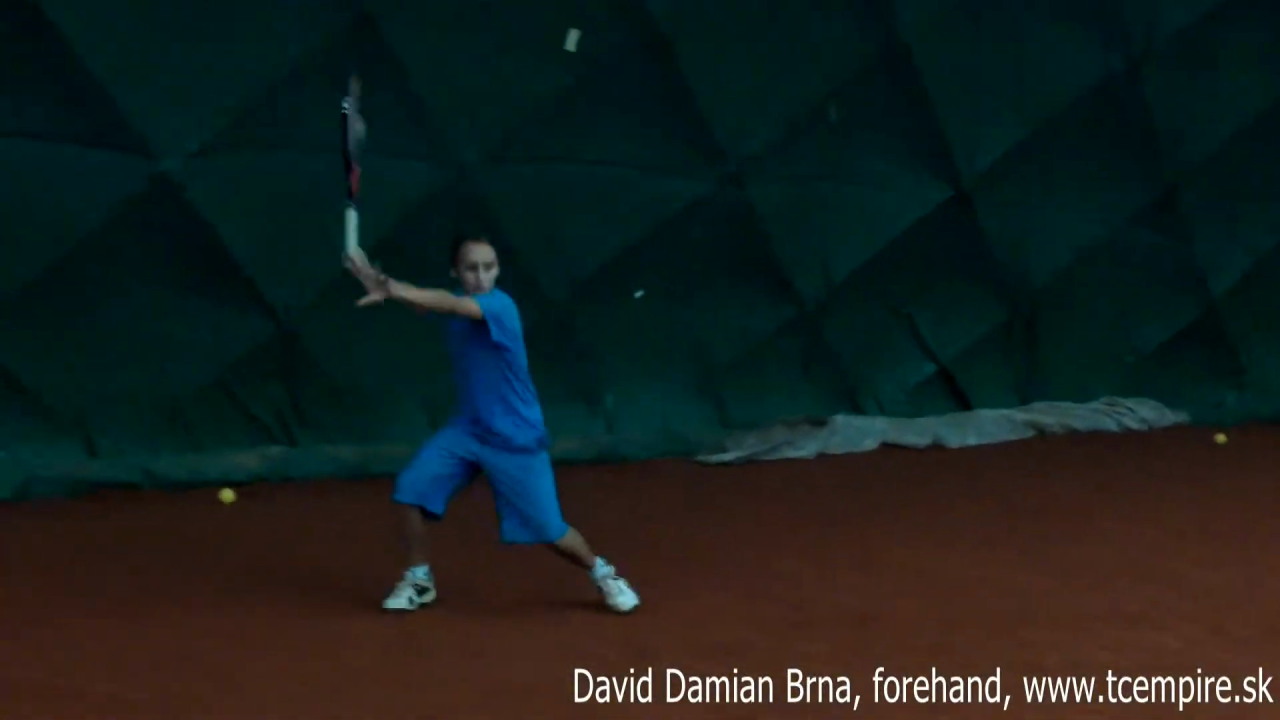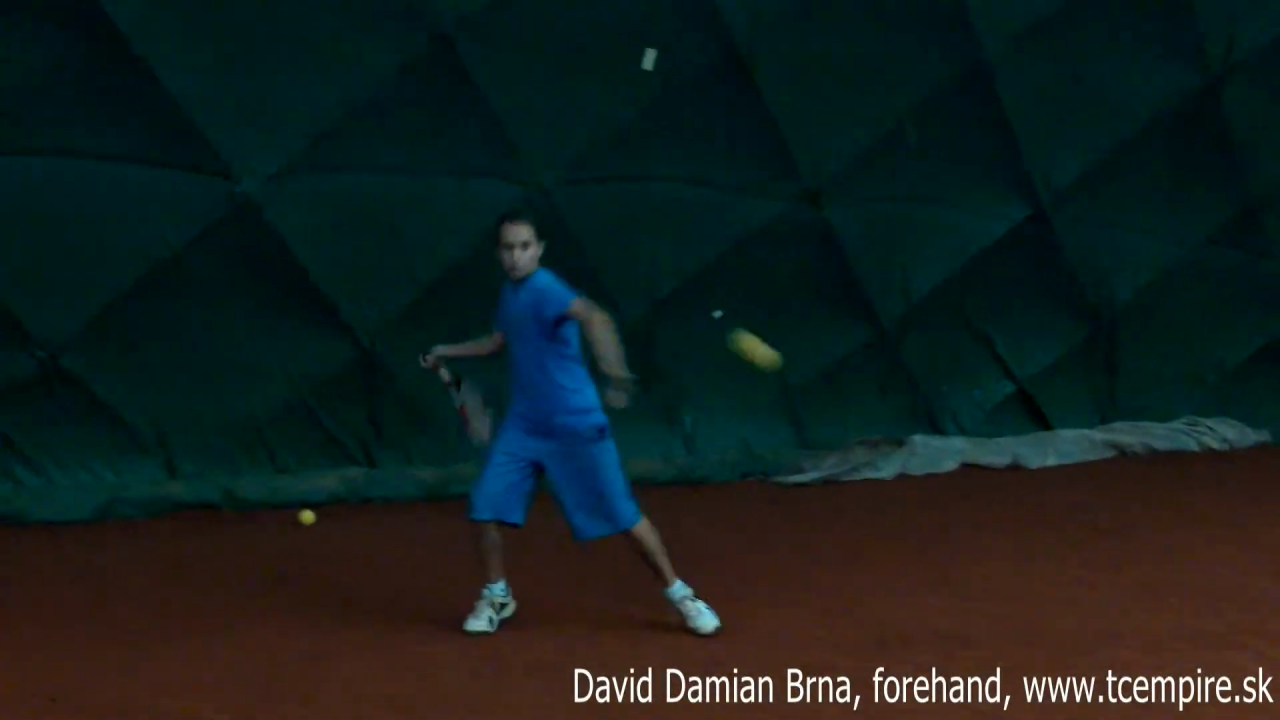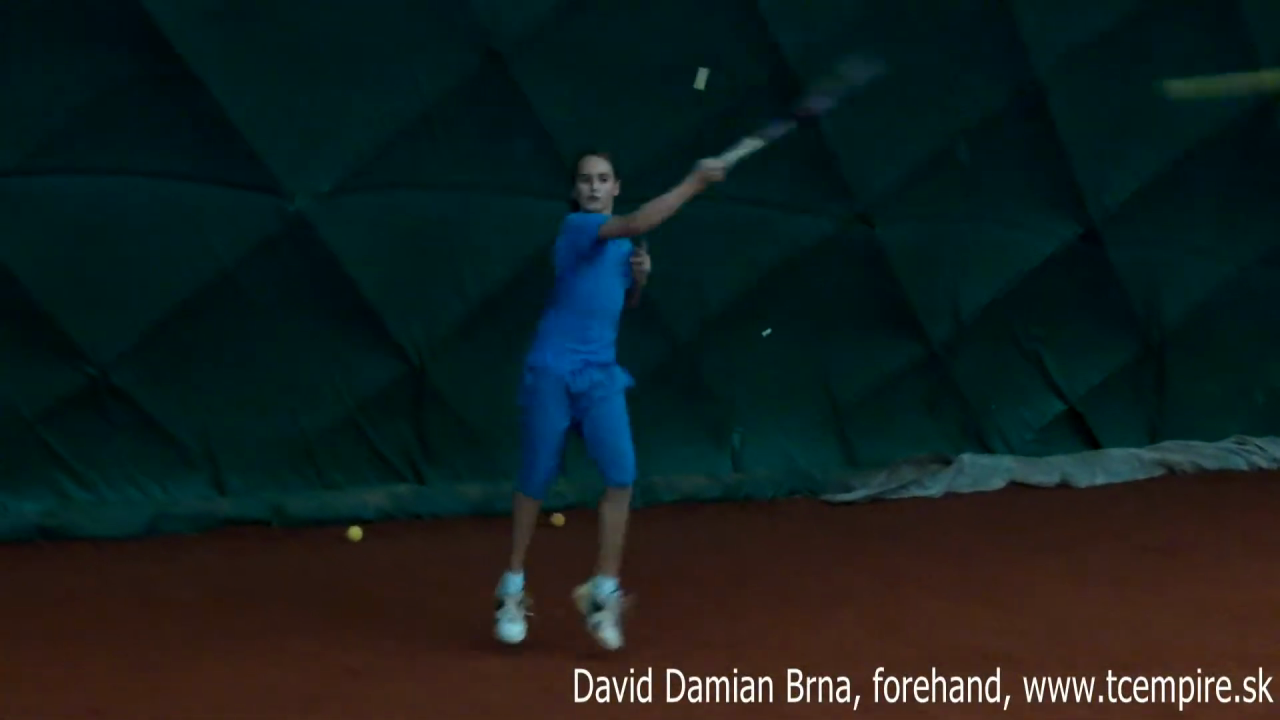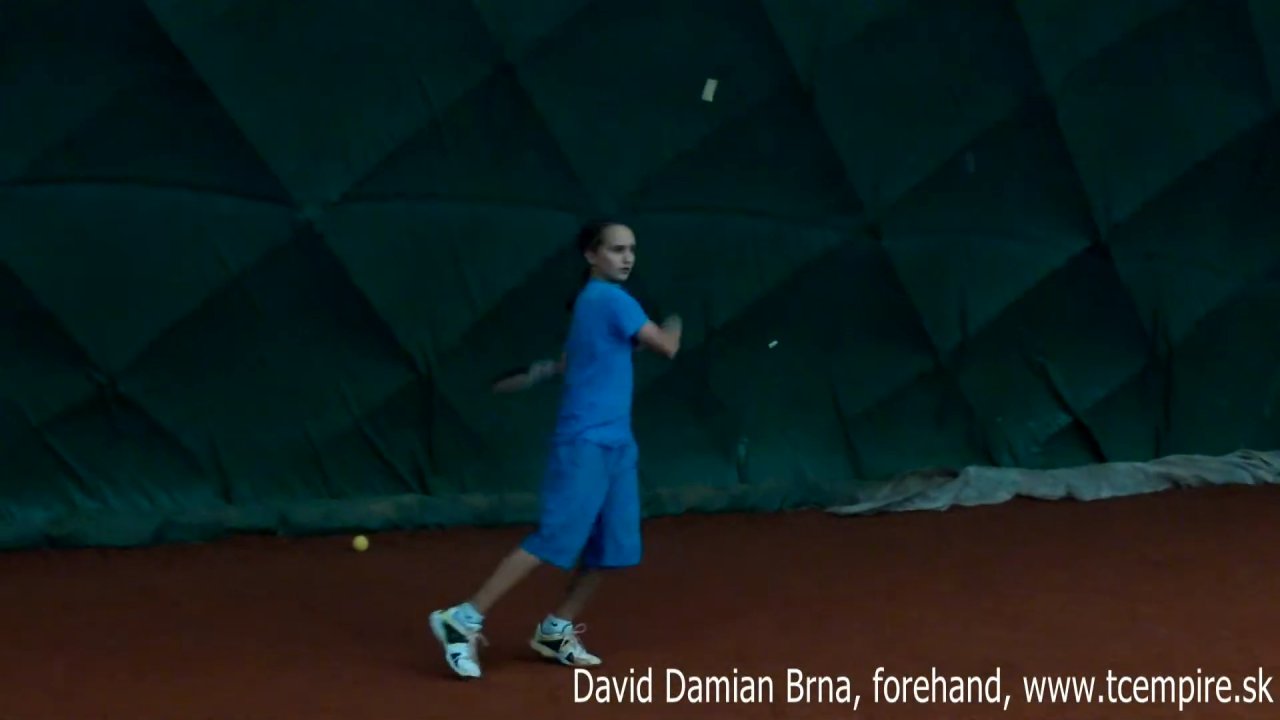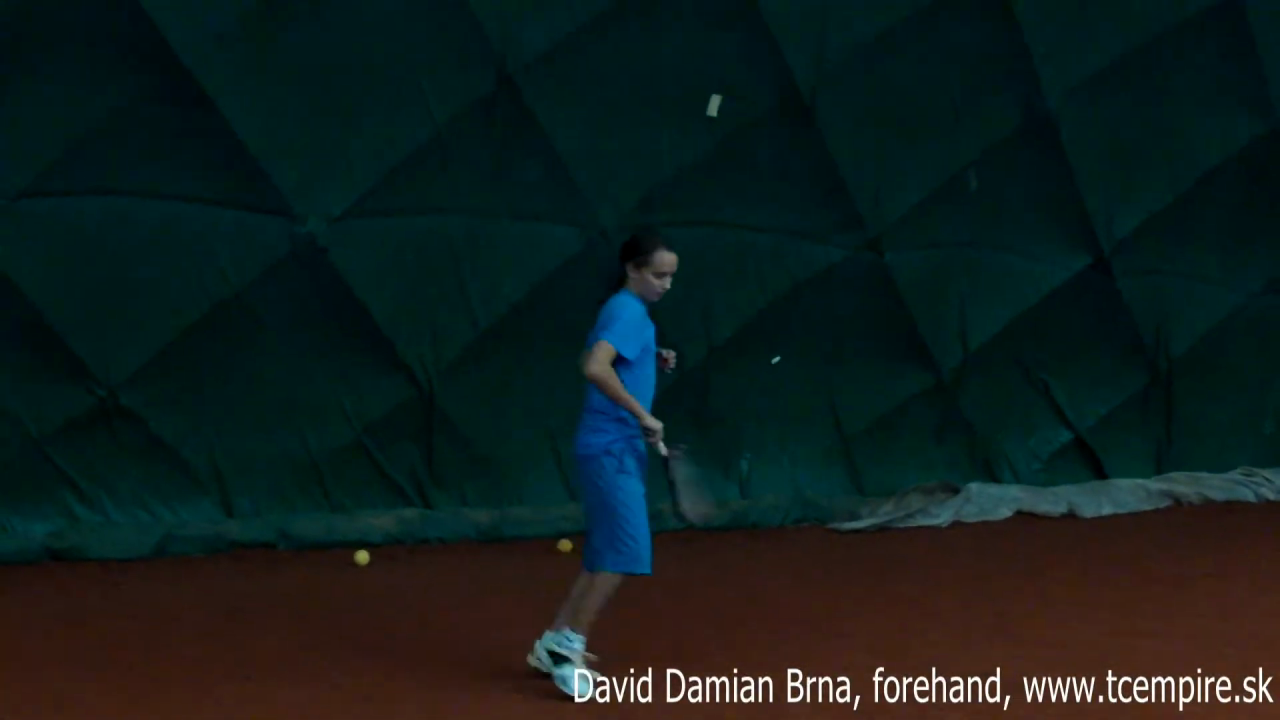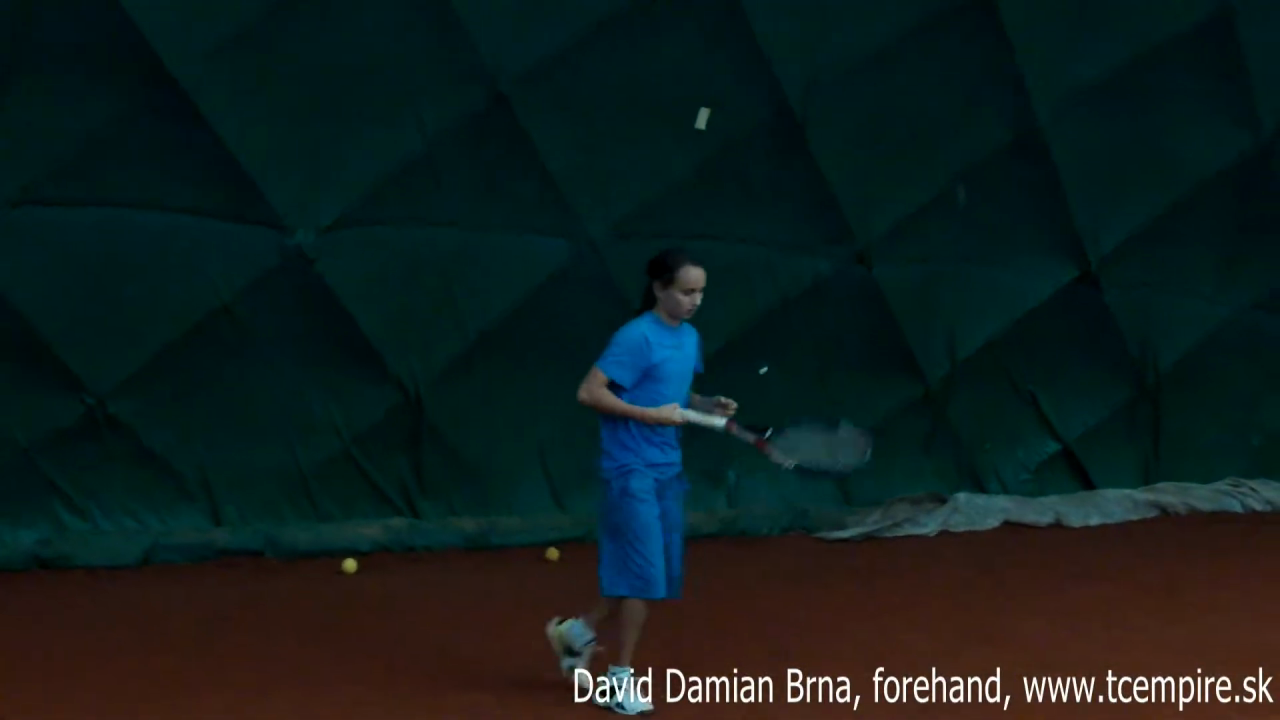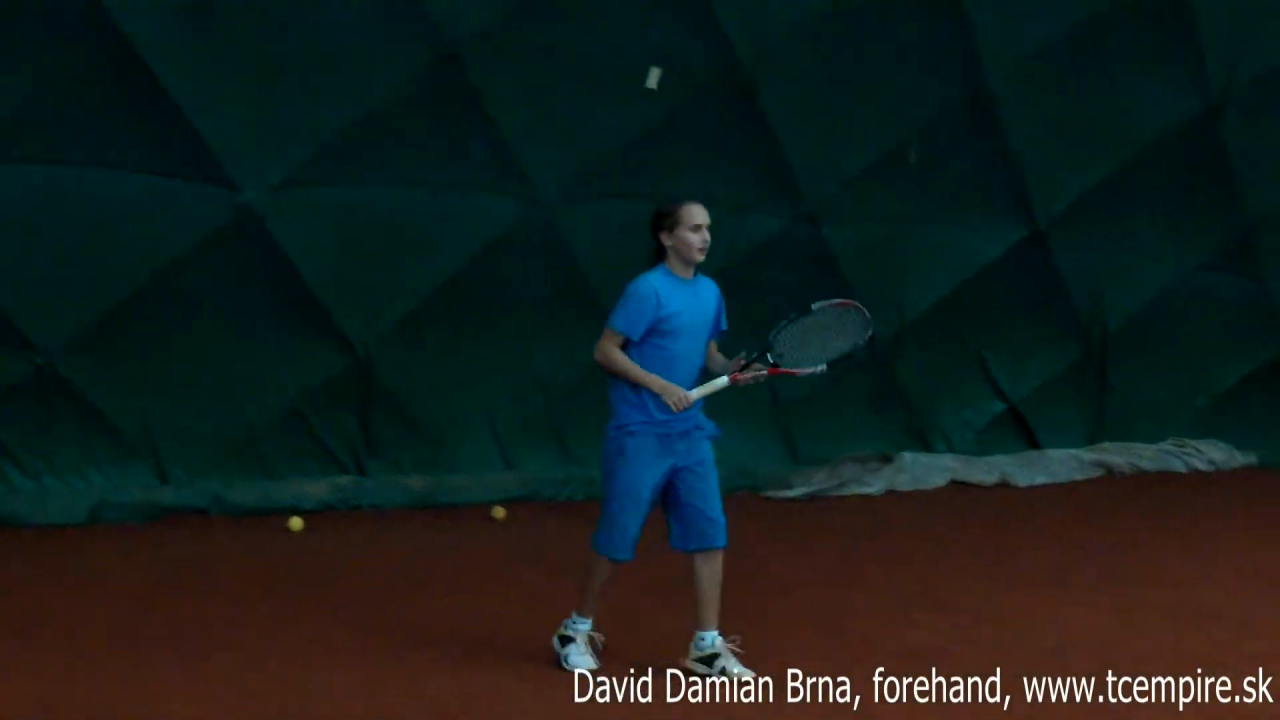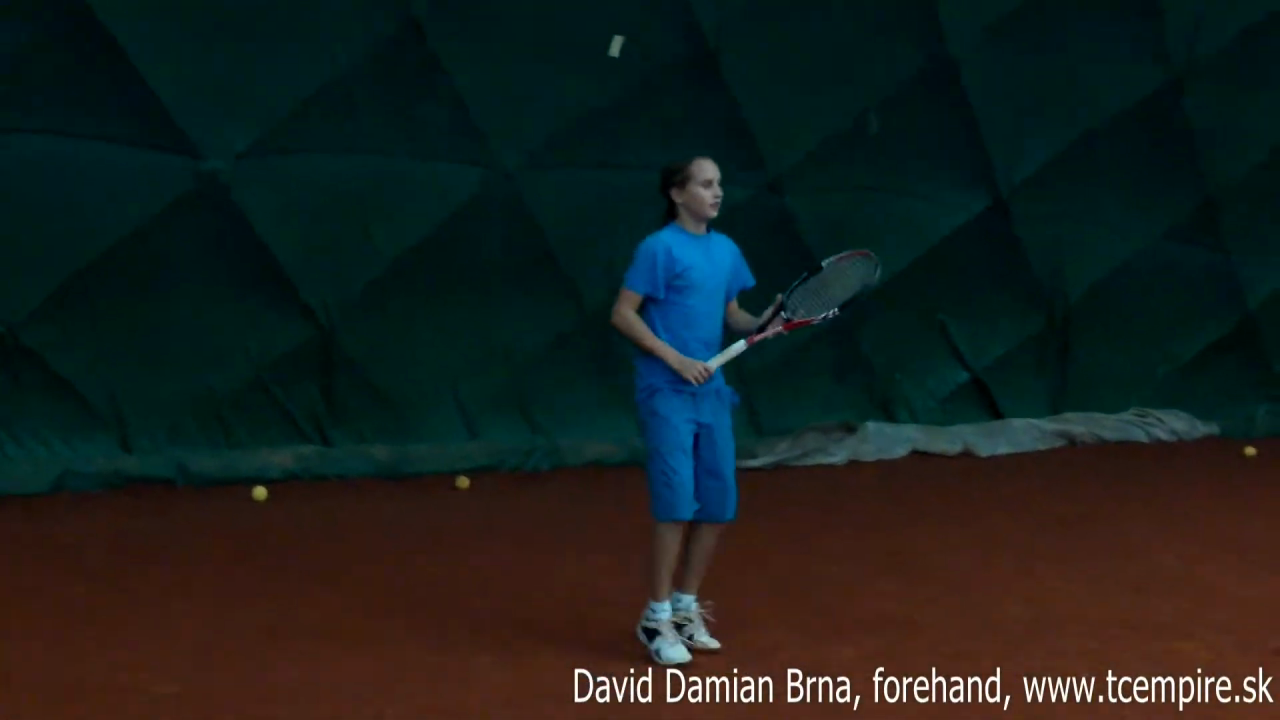
dt=0.3s
person 1, frame 1
left shoulder: (499, 306)
right shoulder: (452, 305)
left elbow: (447, 302)
right elbow: (425, 302)
left wrist: (392, 290)
right wrist: (374, 278)
left hip: (516, 437)
right hip: (466, 429)
left knee: (548, 530)
right knee: (409, 490)
left ankle: (602, 572)
right ankle: (419, 578)
person 1, frame 2
left shoulder: (548, 288)
right shoulder: (511, 293)
left elbow: (594, 316)
left wrist: (613, 368)
right wrist: (451, 351)
left hip: (577, 425)
right hip: (525, 424)
left knee: (622, 516)
right knee: (485, 508)
left ankle: (678, 591)
right ankle: (496, 595)
person 1, frame 3
left shoulder: (620, 239)
right shoulder: (576, 227)
right elbow: (634, 224)
left wrist: (639, 271)
right wrist: (691, 184)
left hip: (601, 372)
right hip: (553, 369)
left knee: (620, 476)
right knee: (536, 478)
left ankle: (602, 593)
right ankle: (512, 588)
person 1, frame 4
left shoulder: (596, 301)
right shoulder: (611, 298)
left elbow: (565, 364)
right elbow: (666, 347)
right wrist: (671, 329)
left hip: (615, 442)
right hip: (585, 441)
left knee: (615, 548)
right knee: (553, 540)
left ankle: (555, 630)
right ankle: (464, 618)
person 1, frame 5
left shoulder: (630, 312)
right shoulder: (626, 313)
right elbow: (596, 369)
left wrist: (653, 362)
right wrist: (641, 414)
left hip: (623, 448)
right hip: (609, 448)
left knee: (606, 555)
right knee: (626, 554)
left ankle: (556, 644)
right ankle: (568, 645)
person 1, frame 6
left shoulder: (689, 337)
right shoulder: (635, 337)
right elbow: (589, 393)
left wrist: (709, 404)
right wrist: (648, 413)
left hip: (667, 471)
right hip: (631, 471)
left knee: (638, 574)
right knee: (644, 574)
left ankle: (575, 634)
right ankle: (619, 676)
person 1, frame 7
left shoulder: (709, 292)
right shoulder: (646, 290)
right elbow: (605, 351)
left wrist: (730, 367)
right wrist: (658, 385)
left hip: (690, 431)
right hip: (639, 431)
left knee: (709, 529)
right knee: (618, 534)
left ankle: (707, 643)
right ankle: (577, 629)
person 1, frame 8
left shoulder: (726, 249)
right shoulder: (659, 248)
right elbow: (622, 314)
left wrist: (763, 323)
right wrist: (674, 359)
left hip: (711, 392)
right hip: (665, 392)
left knee: (717, 500)
right knee: (675, 498)
left ankle: (685, 607)
right ankle: (656, 615)
